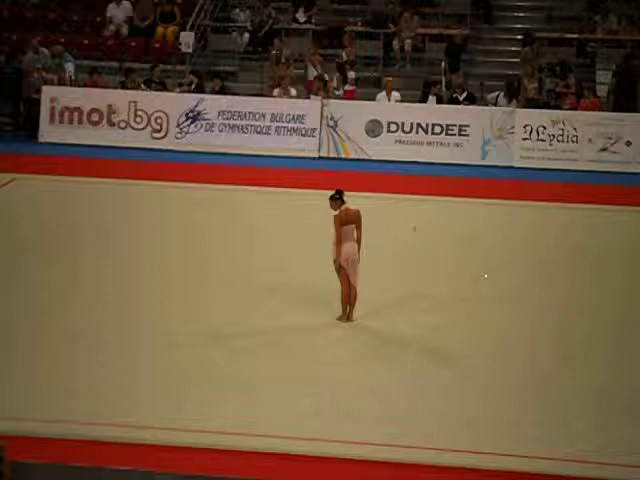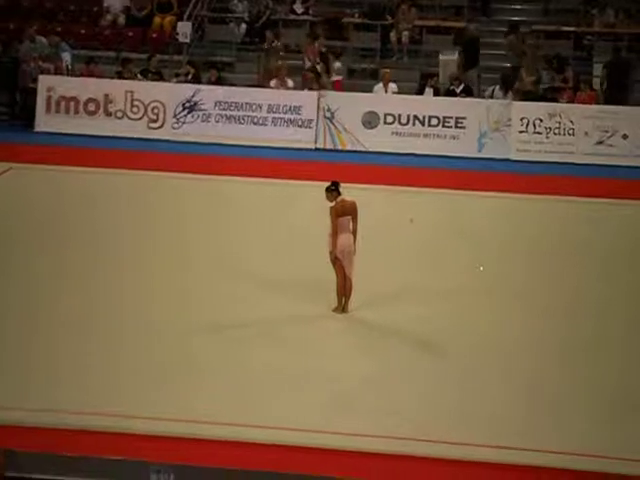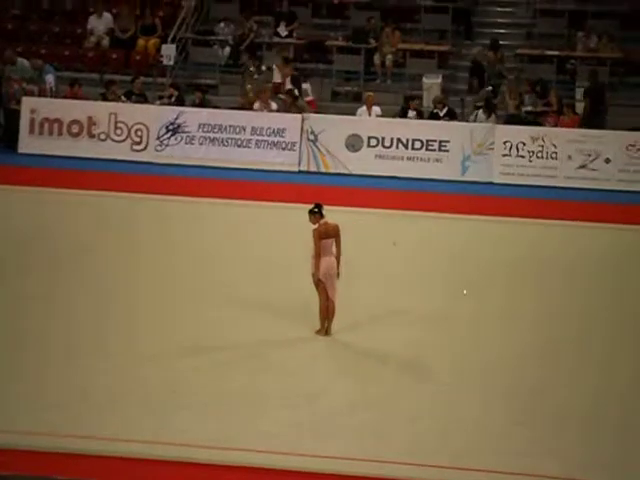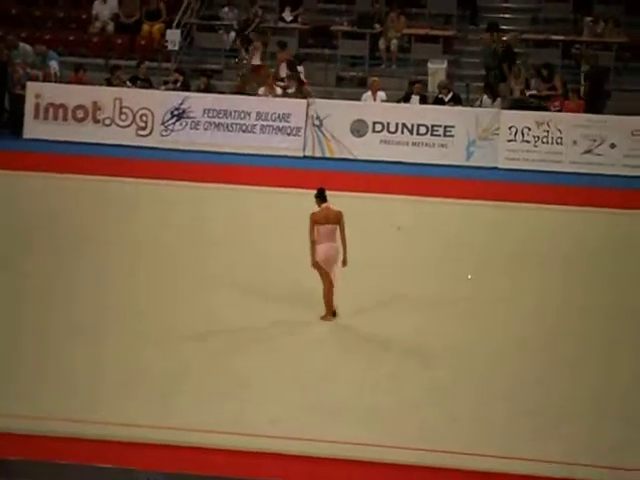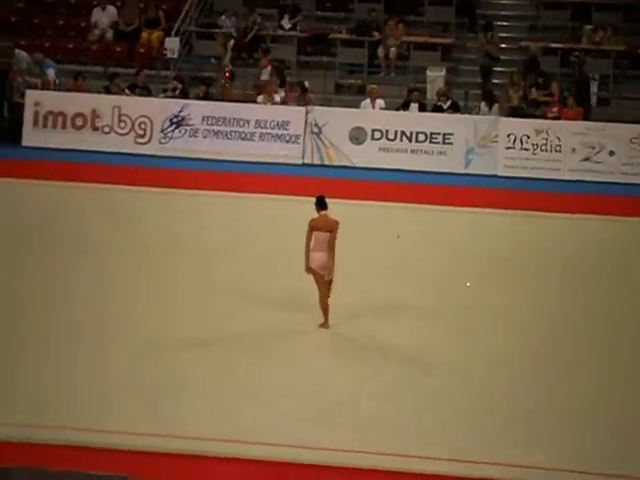
dt=0.4s
person 1, frame 1
left shoulder: (338, 217)
right shoulder: (357, 213)
left elbow: (338, 239)
right elbow: (359, 235)
left wrist: (337, 259)
right wrist: (358, 252)
left hip: (342, 250)
right hip: (353, 248)
left knee: (344, 284)
right knee: (353, 283)
left ankle: (344, 315)
right ankle: (351, 314)
person 1, frame 2
left shoulder: (334, 208)
right shoulder: (353, 204)
left elbow: (334, 230)
right elbow: (355, 226)
left wrist: (333, 250)
right wrist: (354, 244)
left hip: (338, 242)
right hip: (348, 240)
left knee: (340, 276)
right knee: (348, 275)
left ankle: (339, 306)
right ankle: (346, 306)
person 1, frame 3
left shoulder: (317, 231)
right shoulder: (336, 227)
left elbow: (317, 253)
right elbow: (338, 249)
left wrist: (315, 273)
right wrist: (338, 268)
left hip: (321, 264)
right hip: (332, 262)
left knee: (323, 298)
right knee: (331, 298)
left ankle: (322, 329)
right ankle: (329, 328)
person 1, frame 4
left shoulder: (314, 216)
right shoulder: (338, 214)
left elbow: (312, 238)
right elbow: (343, 235)
left wrist: (312, 257)
right wrist: (345, 255)
left hip: (320, 249)
right hip: (333, 249)
left knee: (325, 282)
right knee: (330, 279)
left ankle: (327, 314)
right ankle: (332, 308)
person 1, frame 5
left shoulder: (312, 222)
right shoulder: (334, 223)
left elbow: (308, 243)
right elbow: (332, 244)
left wrist: (306, 263)
right wrist: (332, 264)
left hip: (315, 257)
right hip: (327, 257)
left knee: (322, 290)
right knee: (329, 274)
left ankle: (326, 321)
right ankle: (328, 290)
